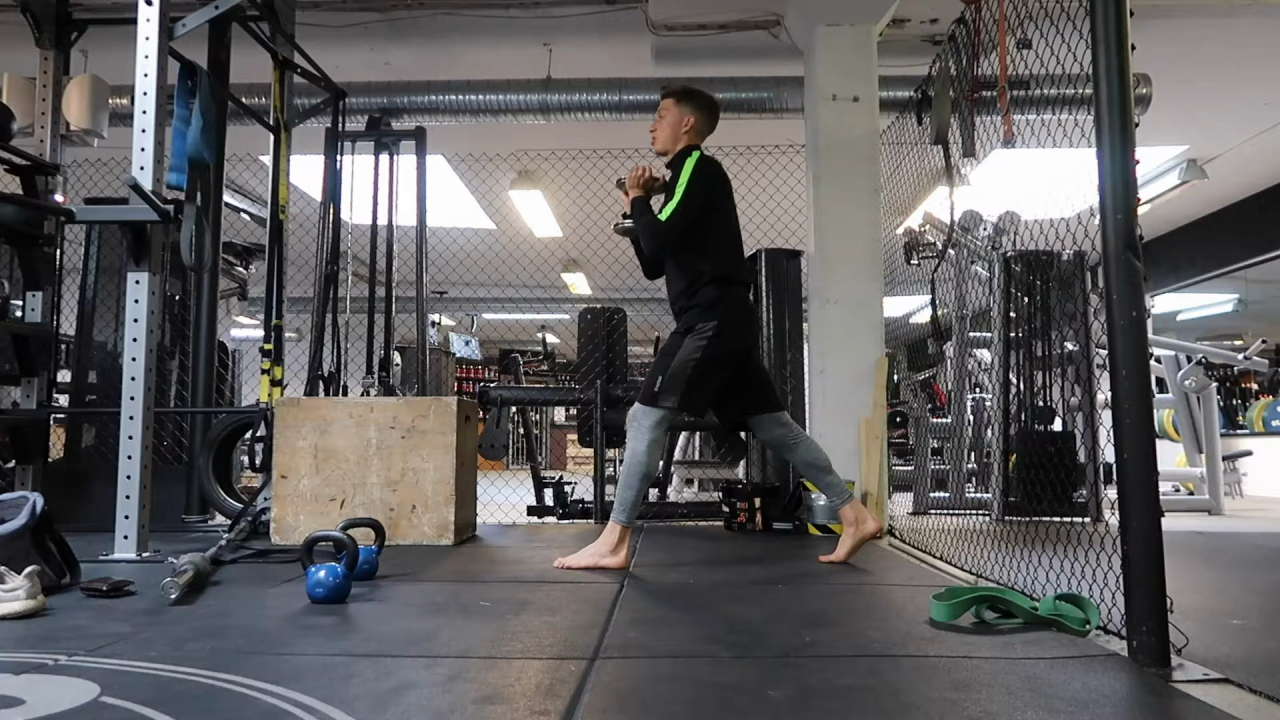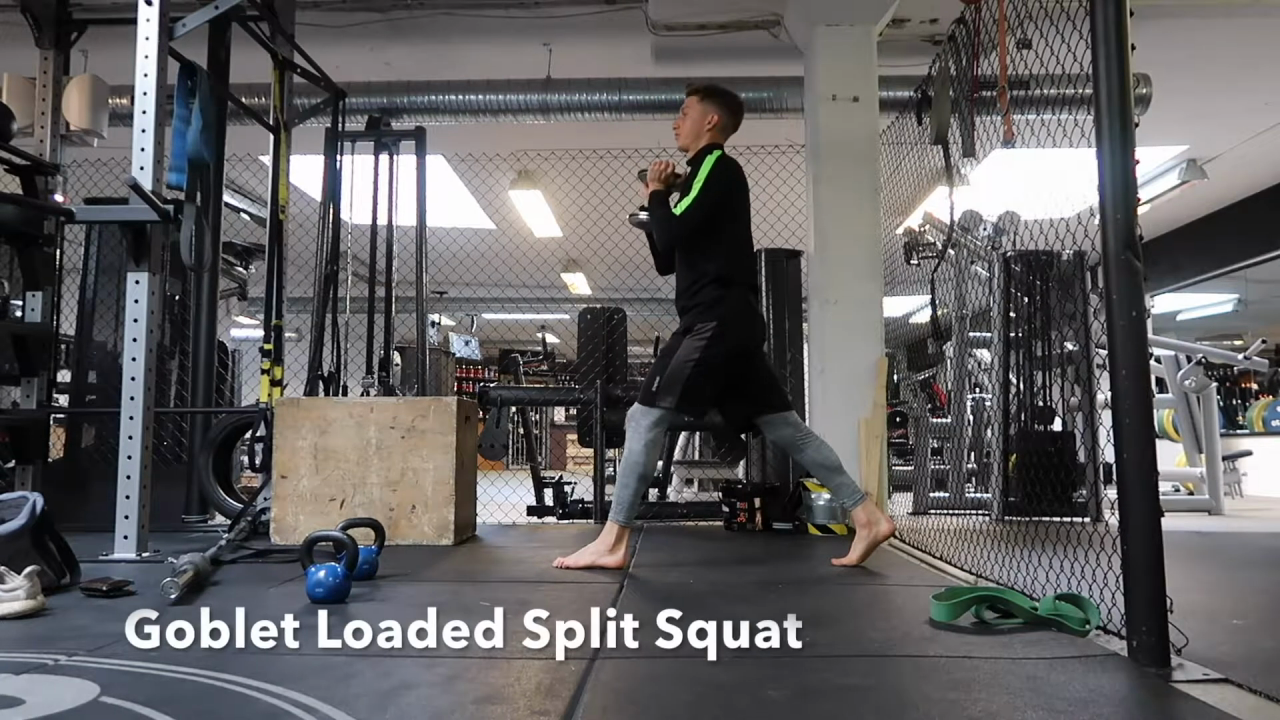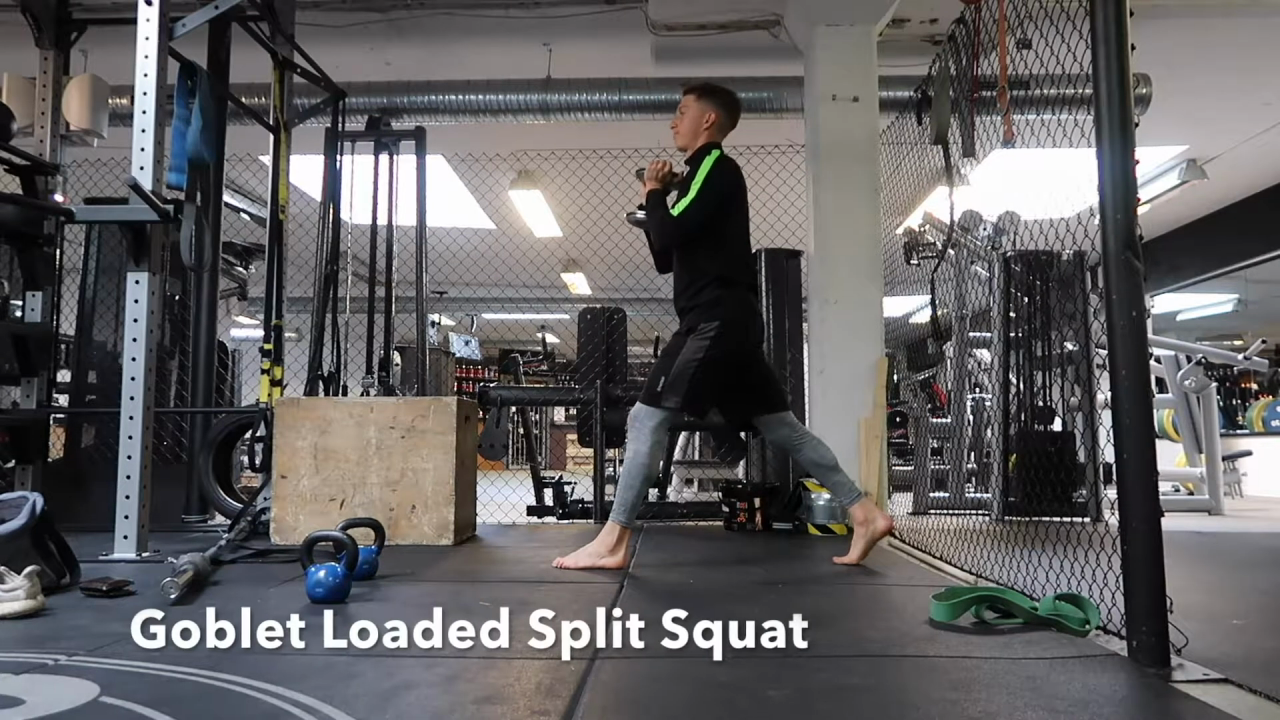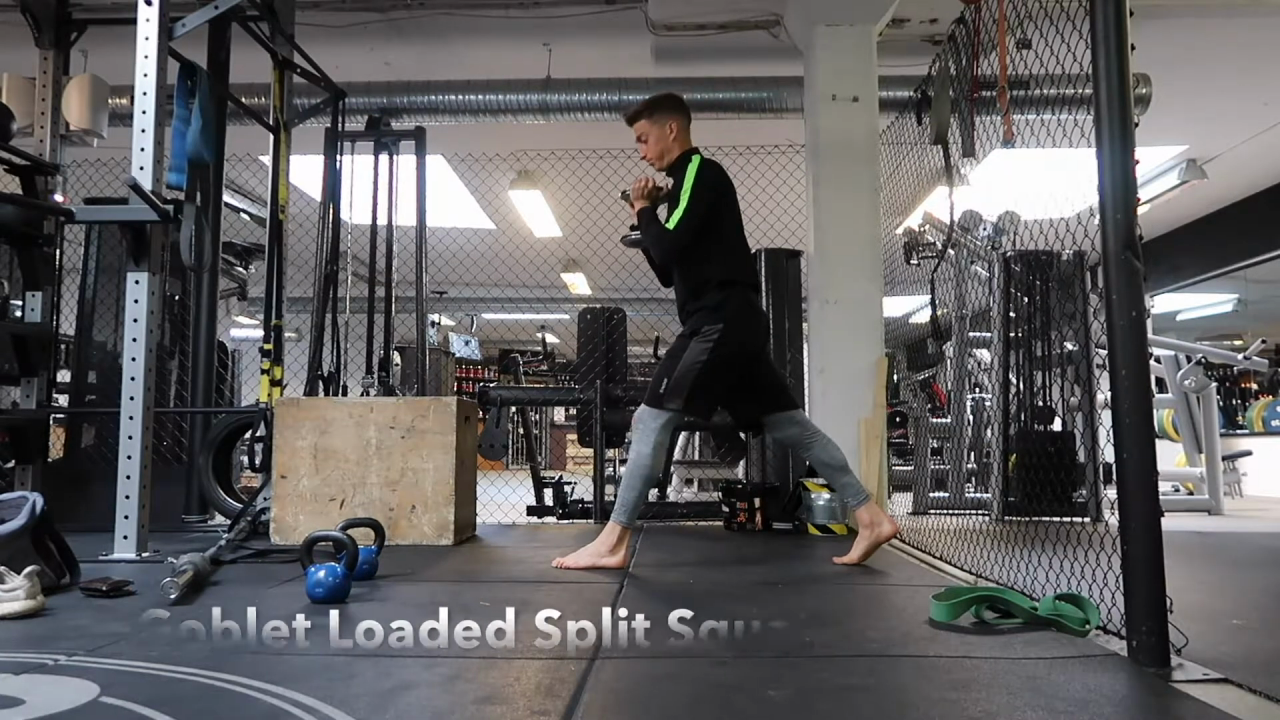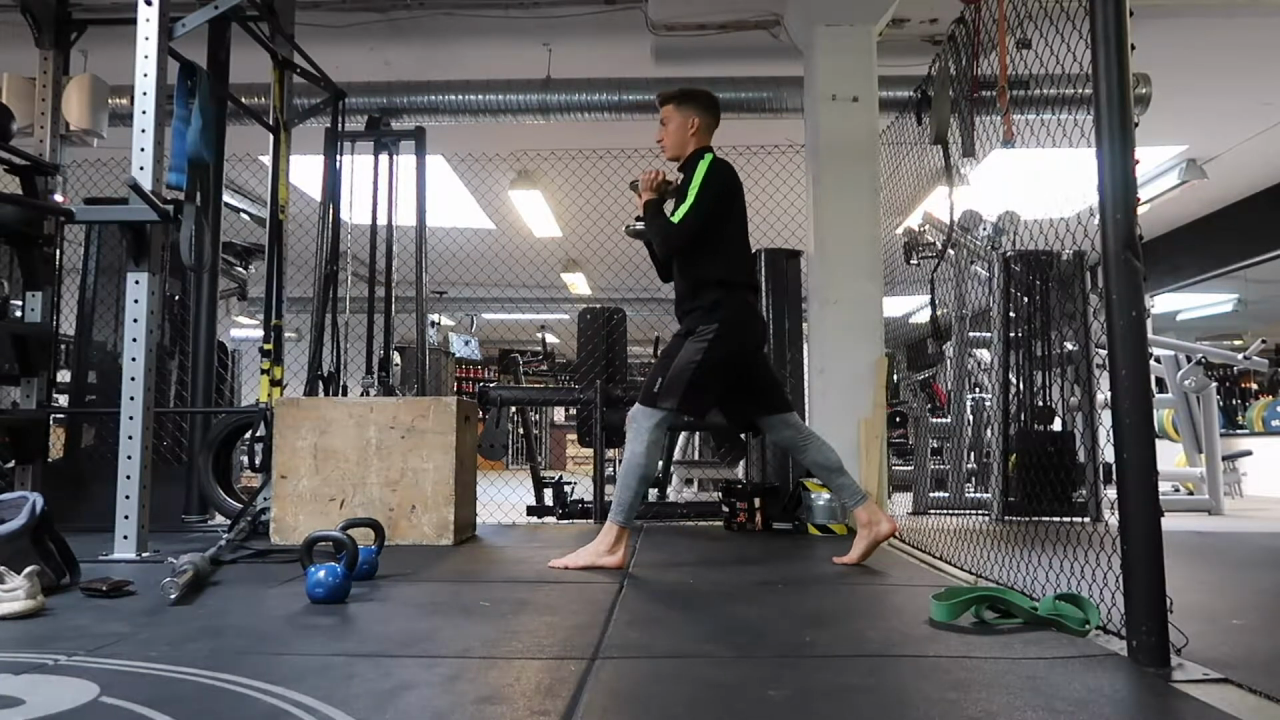
dt=1s
person 1, frame 1
left shoulder: (698, 168)
right shoulder: (688, 177)
left elbow: (659, 240)
right elbow: (654, 265)
left wrist: (639, 199)
right wrist: (637, 210)
left hip: (712, 319)
right hip: (723, 320)
left knee: (646, 417)
right knee: (773, 424)
left ankle: (614, 542)
right ankle: (855, 515)
person 1, frame 2
left shoulder: (717, 168)
right shoulder: (706, 177)
left elbow: (670, 236)
right elbow: (667, 260)
left wrist: (658, 194)
right wrist: (660, 201)
left hip: (716, 320)
right hip: (731, 322)
left knee: (645, 418)
right knee: (784, 425)
left ankle: (612, 544)
right ankle: (867, 516)
person 1, frame 3
left shoulder: (716, 167)
right shoulder: (704, 175)
left elbow: (669, 235)
right elbow: (666, 258)
left wrist: (654, 192)
right wrist: (657, 199)
left hip: (716, 319)
right hip: (729, 320)
left knee: (647, 419)
right knee: (781, 425)
left ankle: (612, 543)
right ankle: (865, 514)
person 1, frame 4
left shoulder: (700, 172)
right shoulder: (691, 182)
left elbow: (668, 249)
right elbow: (669, 272)
left wrist: (644, 211)
right wrist: (645, 219)
left hip: (721, 320)
right hip: (734, 322)
left knee: (652, 419)
right knee: (791, 424)
left ankle: (613, 542)
right ankle: (870, 516)
person 1, frame 5
left shoulder: (710, 171)
right shoulder: (700, 180)
left elbow: (671, 243)
right elbow: (668, 266)
left wrist: (651, 203)
right wrist: (652, 210)
left hip: (717, 321)
right hip: (730, 322)
left knee: (646, 419)
right knee: (785, 426)
left ankle: (611, 543)
right ankle: (868, 515)
